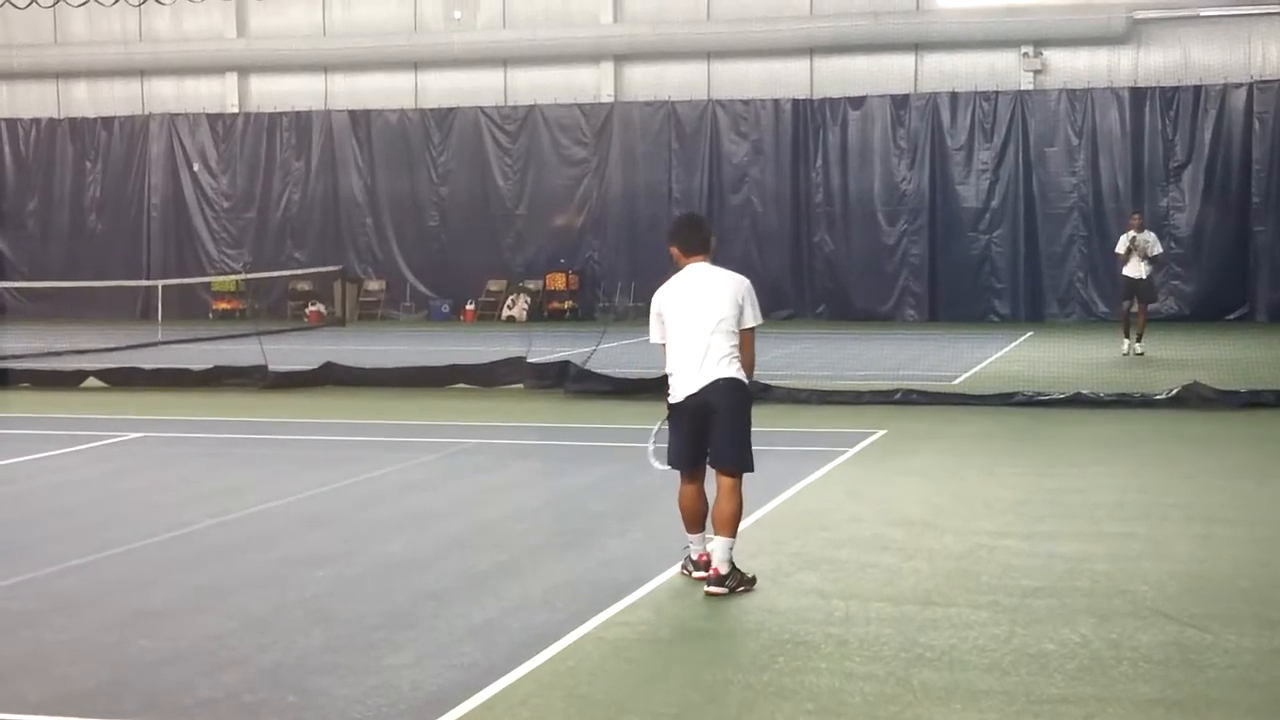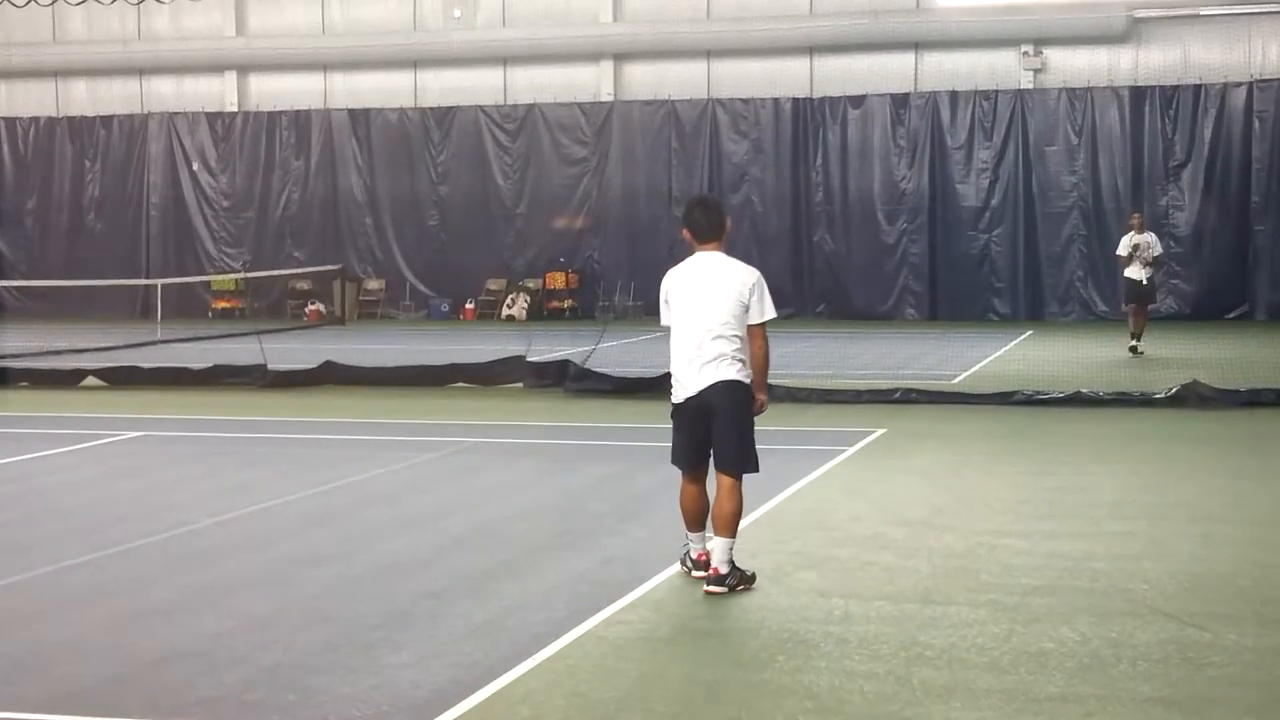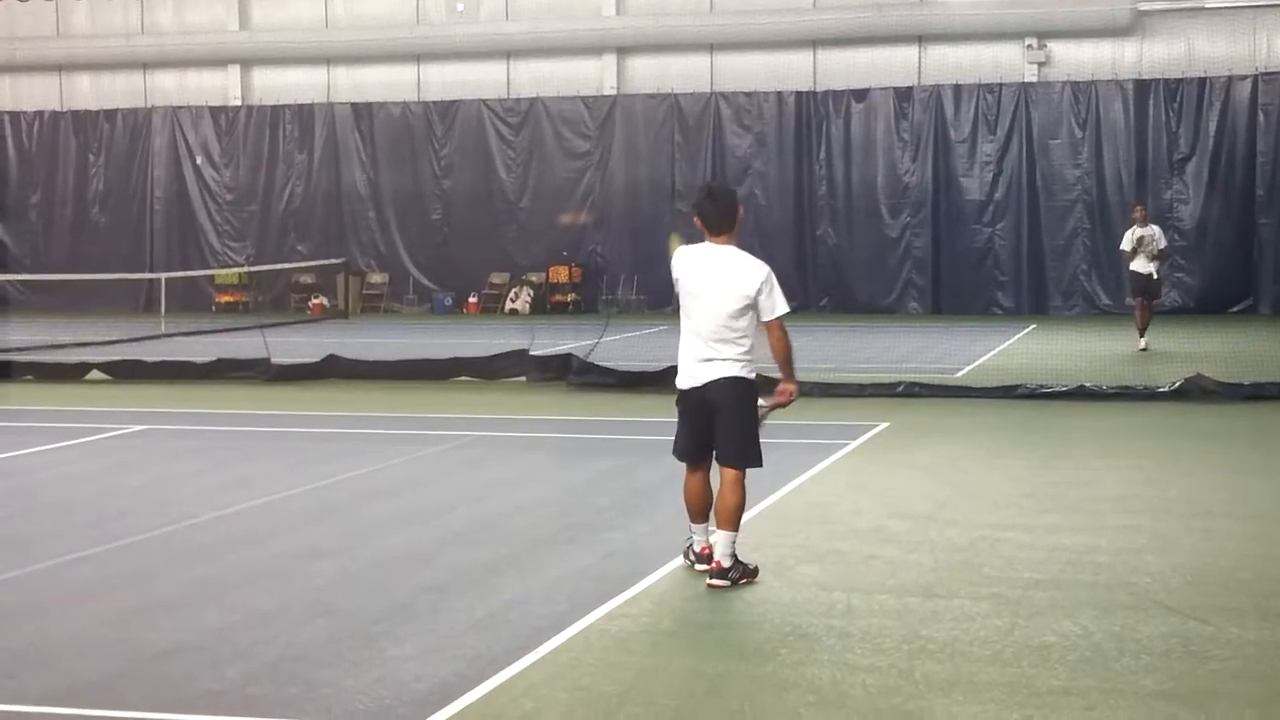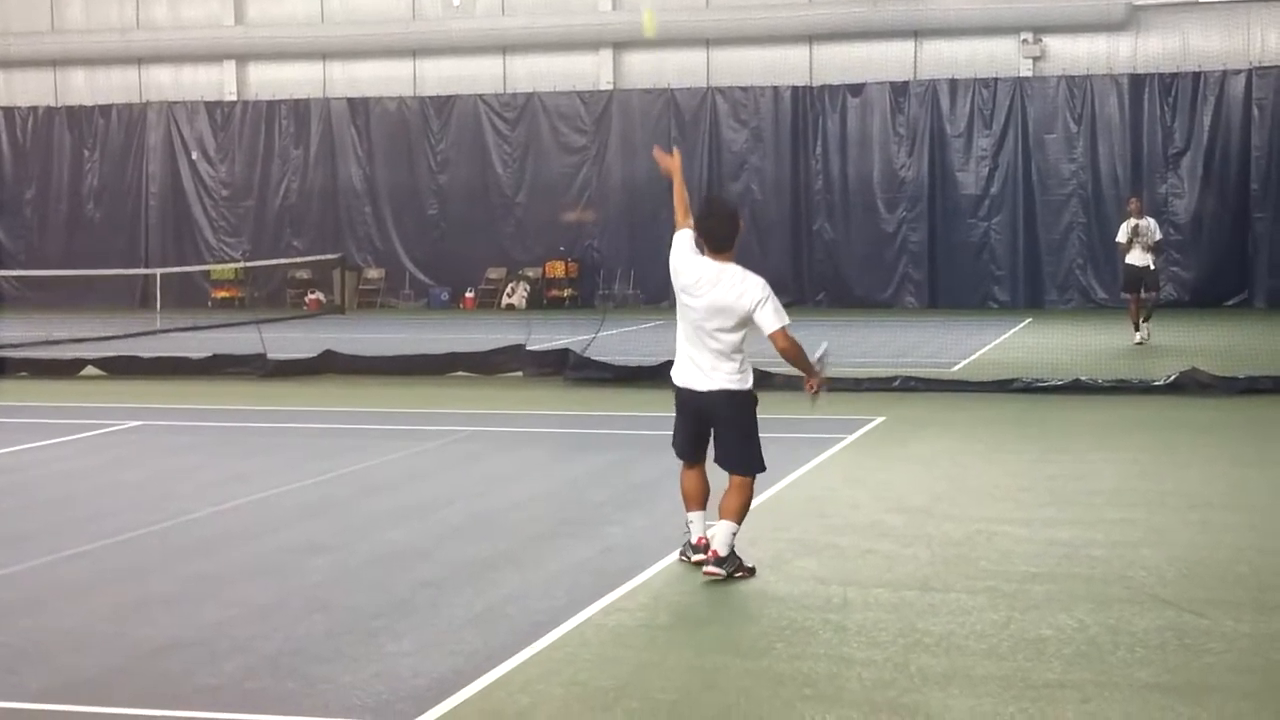
dt=0.2s
person 1, frame 1
left shoulder: (664, 294)
right shoulder: (738, 284)
right elbow: (747, 350)
left hip: (684, 392)
right hip: (728, 386)
left knee: (690, 477)
right knee: (729, 479)
left ankle: (698, 555)
right ankle: (721, 569)
person 1, frame 2
left shoulder: (673, 278)
right shoulder: (747, 276)
right elbow: (757, 343)
right wrist: (760, 388)
left hip: (686, 389)
right hip: (730, 386)
left knee: (692, 476)
right knee: (729, 479)
left ankle: (697, 555)
right ankle: (721, 568)
person 1, frame 3
left shoulder: (683, 259)
right shoulder: (756, 271)
right elbow: (776, 334)
right wrist: (788, 379)
left hip: (691, 382)
right hip: (734, 382)
left knee: (696, 469)
right knee: (732, 474)
left ankle: (700, 547)
right ankle: (724, 562)
person 1, frame 4
left shoulder: (683, 264)
right shoulder: (752, 288)
left elbow: (683, 221)
right elbow: (783, 342)
left wrist: (676, 173)
right wrist: (810, 371)
left hip: (688, 387)
right hip: (731, 392)
left knee: (691, 463)
right knee: (741, 476)
left ankle: (697, 540)
right ankle: (721, 551)
